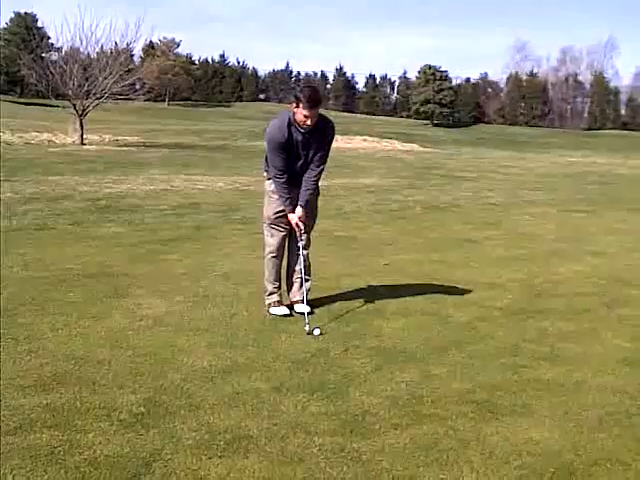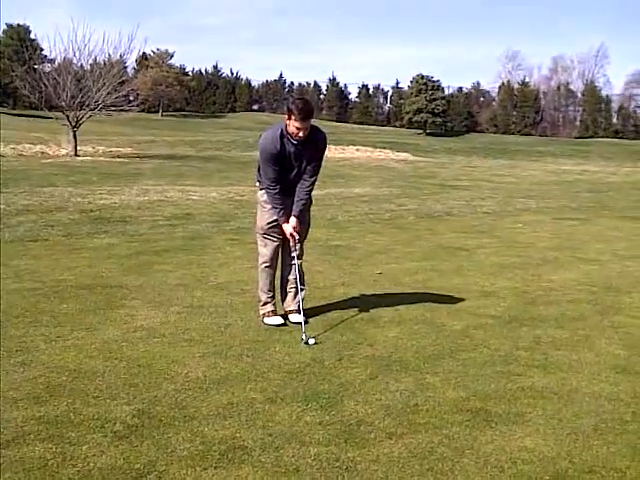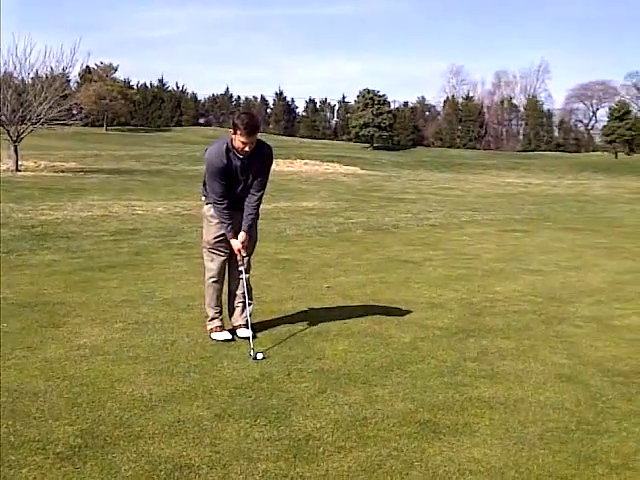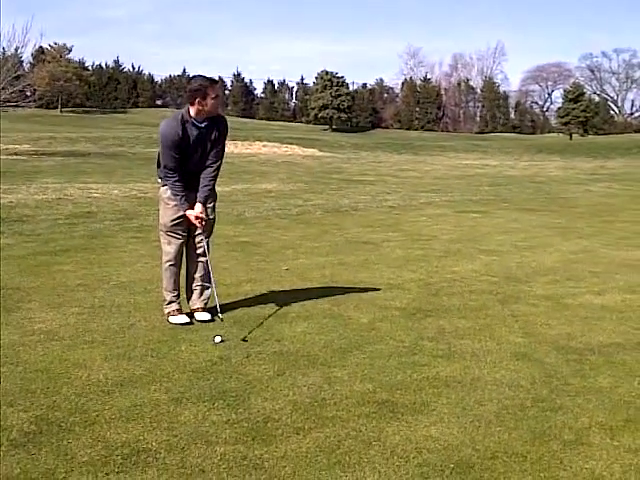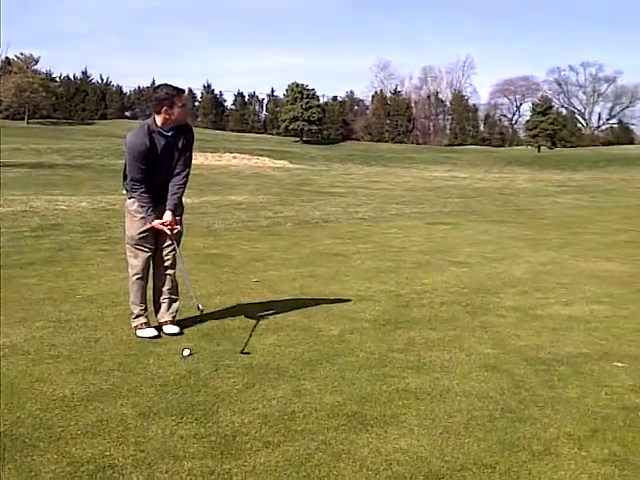
dt=0.7s
person 1, frame 1
left shoulder: (326, 128)
right shoulder: (277, 129)
left elbow: (315, 169)
right elbow: (279, 173)
left wrist: (301, 205)
right wrist: (289, 210)
left hip: (307, 185)
right hip: (278, 184)
left knee: (302, 243)
right knee: (275, 243)
left ankle: (298, 295)
right ankle: (273, 297)
person 1, frame 2
left shoulder: (318, 138)
right shoulder: (270, 140)
left elbow: (308, 179)
right elbow: (272, 185)
left wrist: (295, 214)
right wrist: (282, 220)
left hip: (300, 195)
right hip: (271, 194)
left knee: (295, 252)
right knee: (269, 252)
left ankle: (292, 305)
right ankle: (267, 307)
person 1, frame 3
left shoulder: (264, 153)
right shoulder: (216, 154)
left elbow: (255, 194)
right elbow: (219, 199)
left wrist: (245, 230)
right wrist: (230, 234)
left hip: (246, 210)
right hip: (217, 209)
left knee: (242, 267)
right knee: (215, 266)
left ankle: (240, 319)
right ankle: (214, 322)
person 1, frame 4
left shoulder: (219, 124)
right shoulder: (171, 127)
left elbow: (212, 166)
right elbow: (171, 172)
left wrist: (201, 202)
right wrist: (185, 207)
left hip: (203, 191)
right hip: (174, 191)
left knee: (200, 250)
right knee: (173, 250)
left ankle: (198, 302)
right ankle: (172, 306)
person 1, frame 5
left shoulder: (185, 133)
right shoulder: (138, 138)
left elbow: (180, 174)
right elbow: (138, 184)
left wrist: (171, 210)
right wrist: (152, 217)
left hip: (170, 203)
right hip: (141, 203)
left knee: (167, 262)
right knee: (140, 263)
left ankle: (166, 315)
right ankle: (139, 319)
